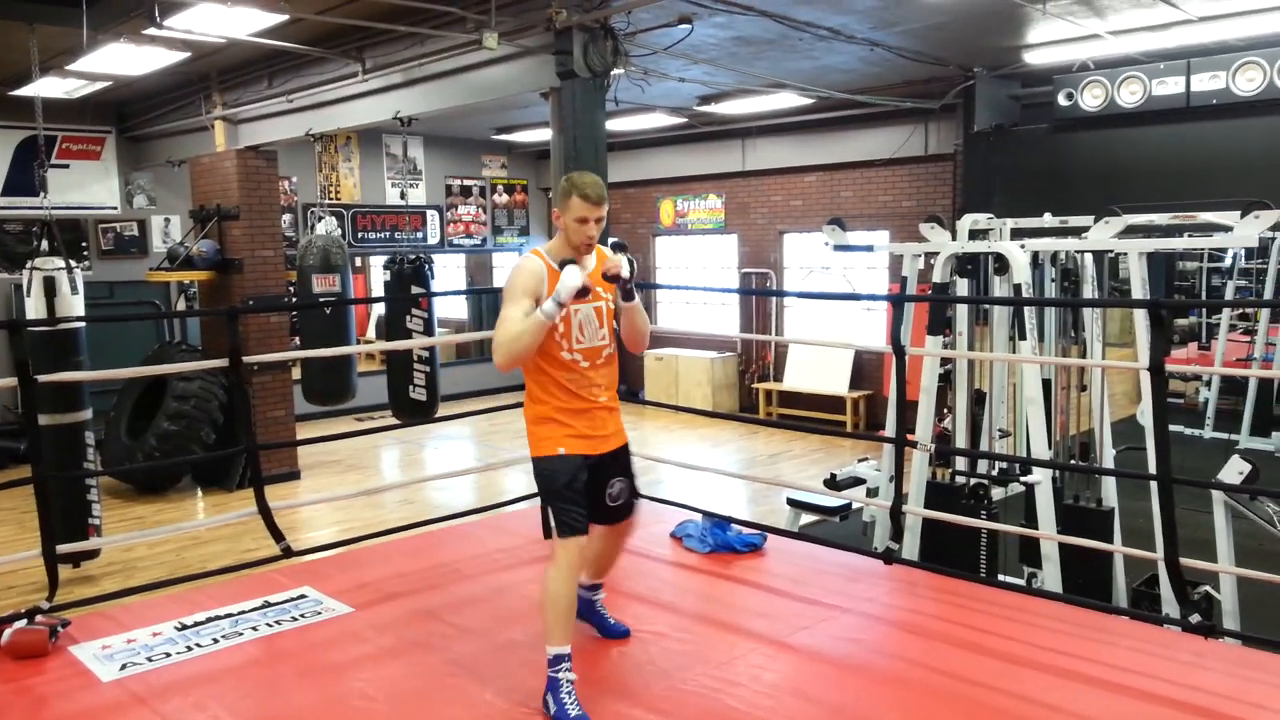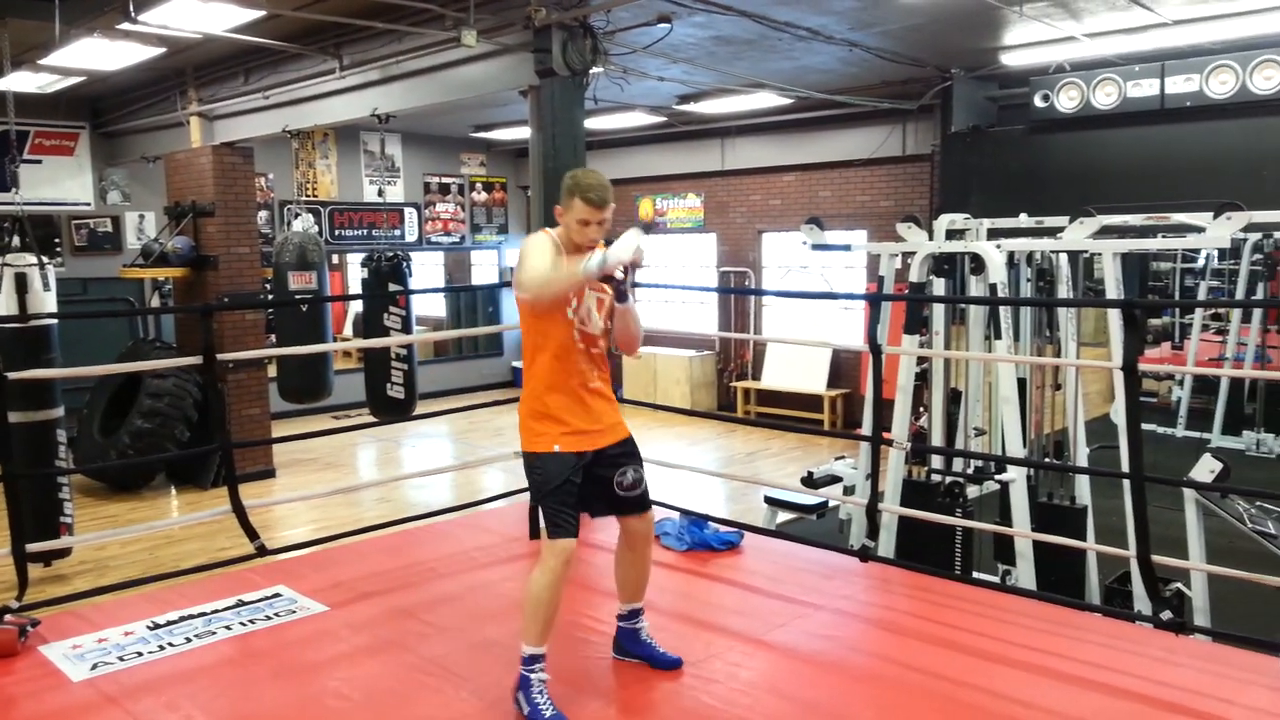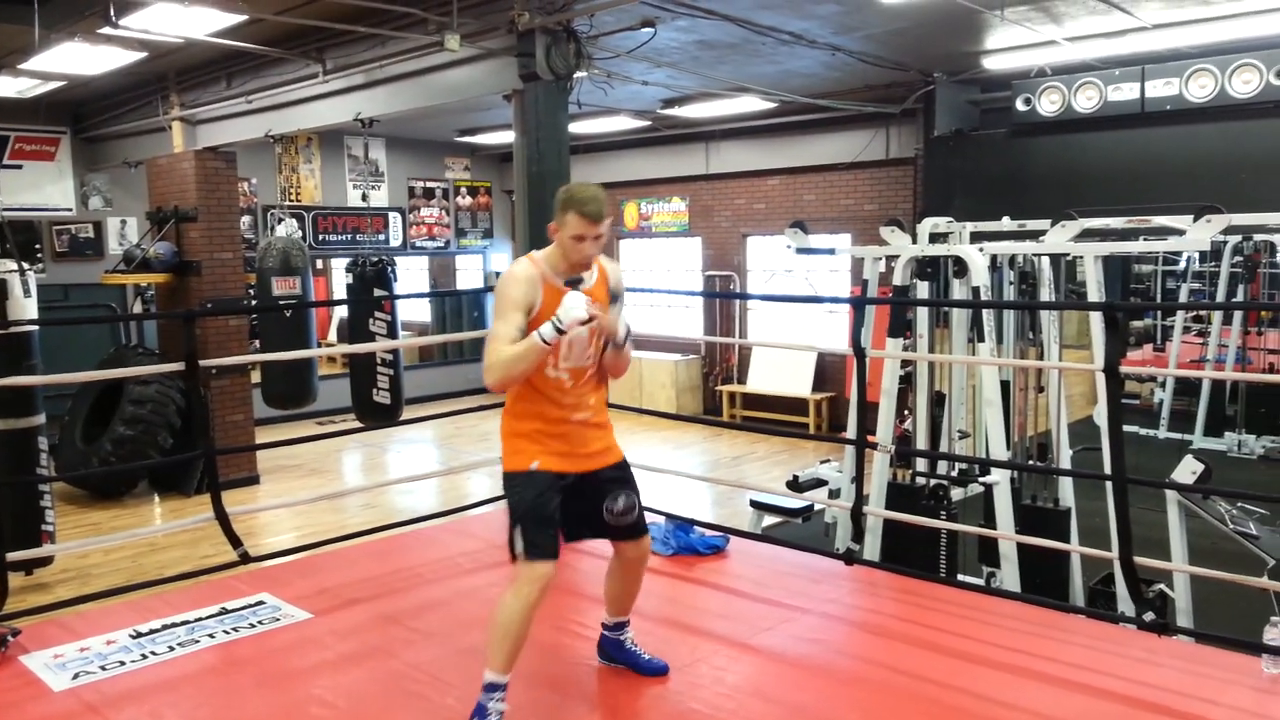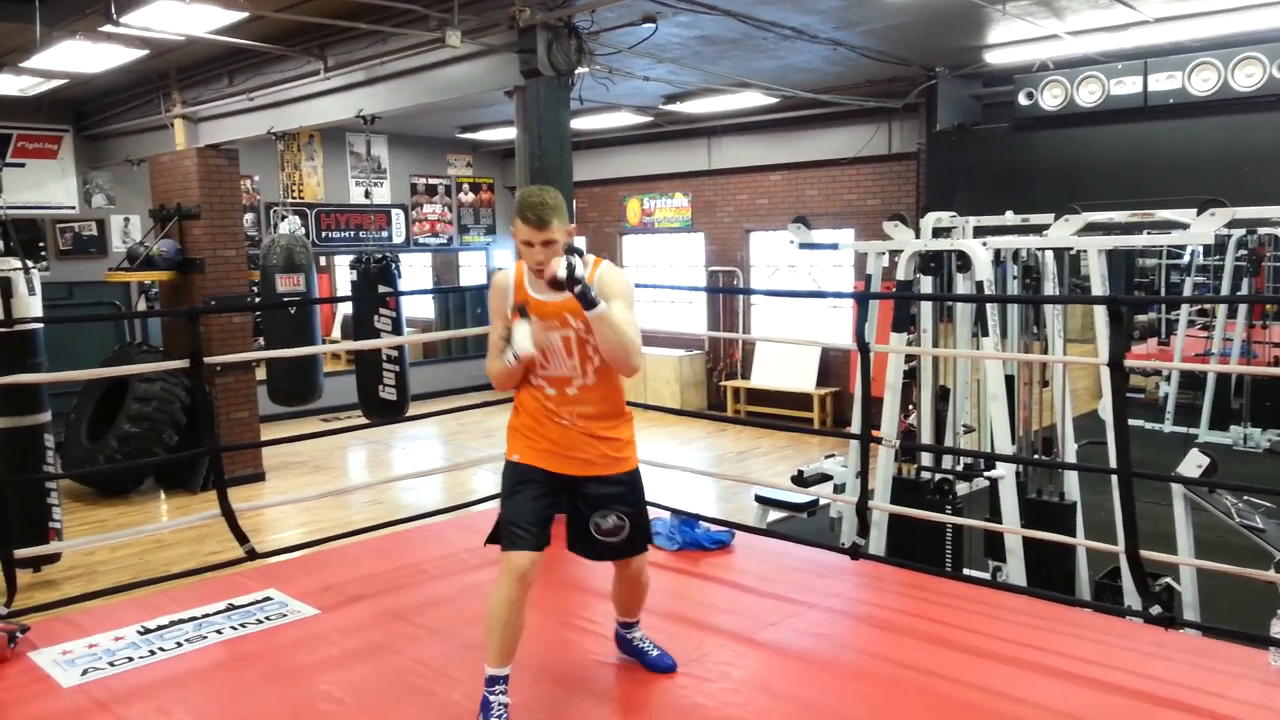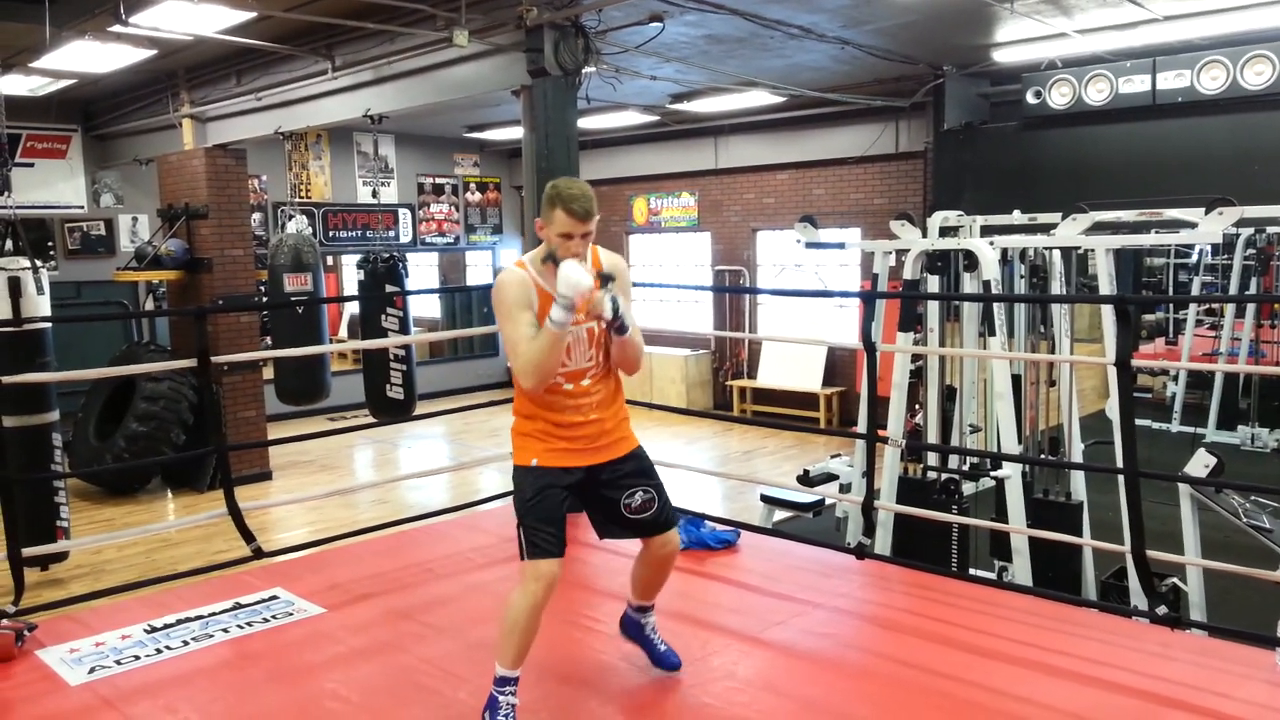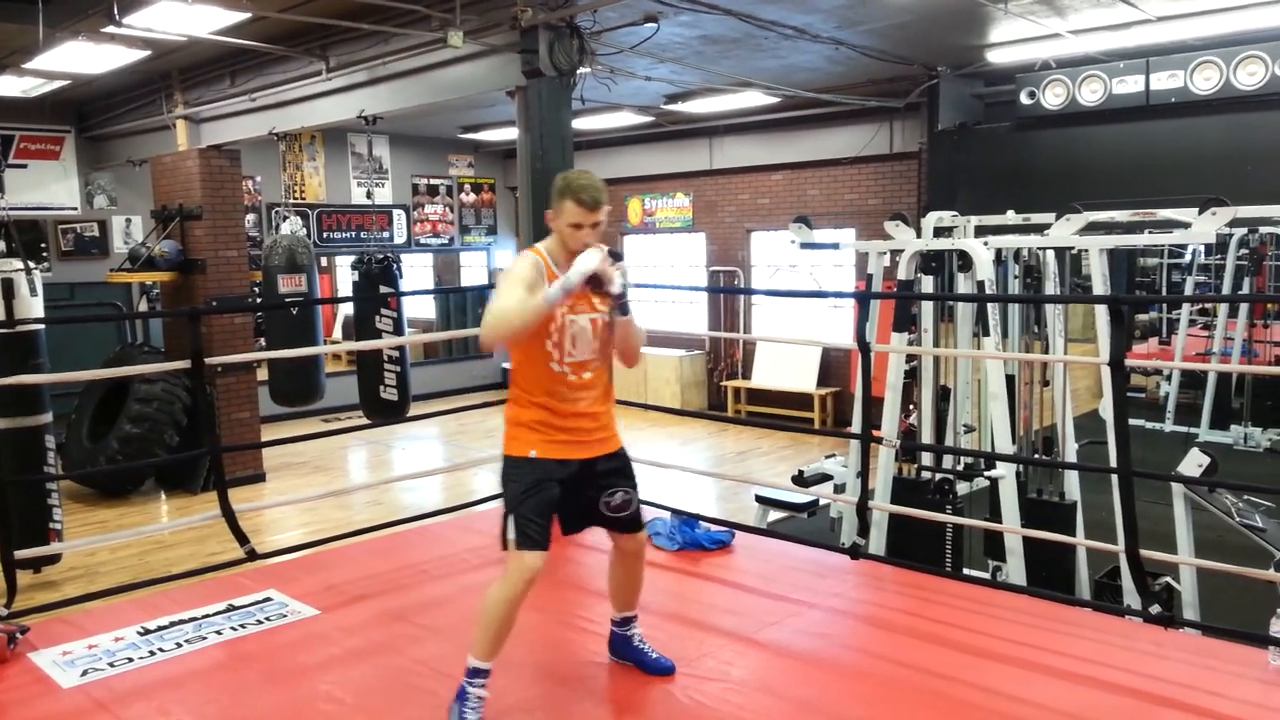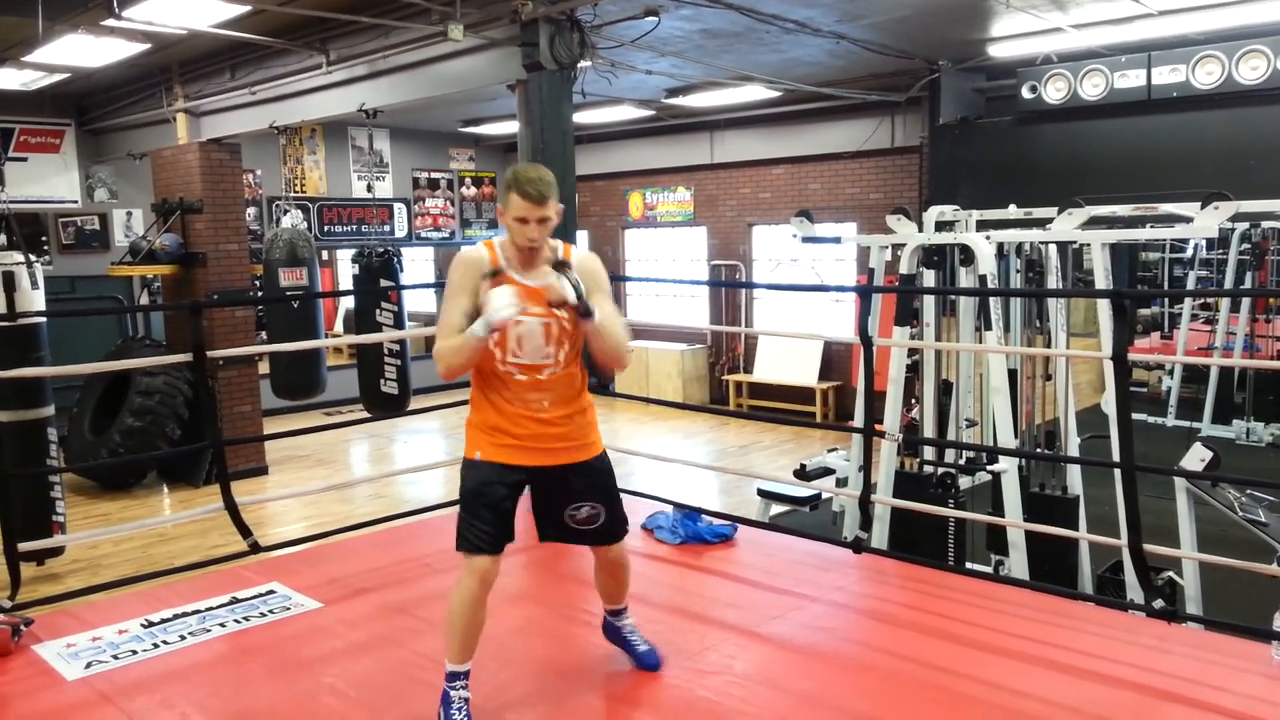
dt=0.3s
person 1, frame 1
left shoulder: (609, 264)
right shoulder: (530, 270)
left elbow: (637, 343)
right elbow: (504, 356)
left wrist: (627, 289)
right wrist: (557, 298)
left hip: (606, 426)
right hip: (557, 432)
left knee: (619, 523)
right knee: (569, 546)
left ankle: (589, 598)
person 1, frame 2
left shoulder: (611, 261)
right shoulder: (540, 246)
left elbow: (628, 344)
right elbow: (533, 288)
left wrist: (622, 288)
right wrist: (605, 258)
left hip: (603, 420)
right hip: (552, 428)
left knee: (639, 523)
right knee: (558, 549)
left ankle: (629, 631)
right ankle: (531, 674)
person 1, frame 3
left shoulder: (608, 277)
right shoulder: (523, 277)
right elbow: (495, 375)
left wrist: (619, 339)
right wrist: (558, 326)
left hip: (595, 445)
right hip: (534, 451)
left knee: (635, 546)
right knee: (534, 574)
left ankle: (615, 639)
person 1, frame 4
left shoulder: (606, 276)
right shoulder: (506, 284)
left elbow: (629, 362)
right elbow: (497, 371)
left wrist: (584, 294)
right wrist: (516, 349)
left hip: (607, 451)
right hip: (534, 451)
left knee: (632, 562)
right knee: (517, 567)
left ankle: (628, 633)
person 1, frame 5
left shoulder: (611, 267)
right shoulder: (515, 282)
left elbow: (631, 365)
right elbow: (529, 381)
left wrist: (618, 319)
right wrist: (563, 303)
left hip: (613, 440)
right hip: (544, 450)
left knee: (664, 541)
right knee: (541, 574)
left ankle: (638, 618)
person 1, frame 6
left shoulder: (604, 266)
right shoulder: (526, 270)
left elbow: (631, 356)
right elbow: (498, 331)
left wrist: (620, 300)
right wrist: (572, 278)
left hip: (598, 436)
right hip: (535, 442)
left knee: (632, 538)
right knee: (524, 565)
left ankle: (624, 635)
person 1, frame 7
left shoulder: (583, 265)
right shoulder: (474, 264)
left elbow: (617, 358)
right elbow: (445, 365)
left wrist: (582, 306)
right wrist: (486, 324)
left hip: (573, 441)
right hip: (496, 445)
left knee: (612, 549)
right knee: (478, 570)
left ankle: (616, 622)
